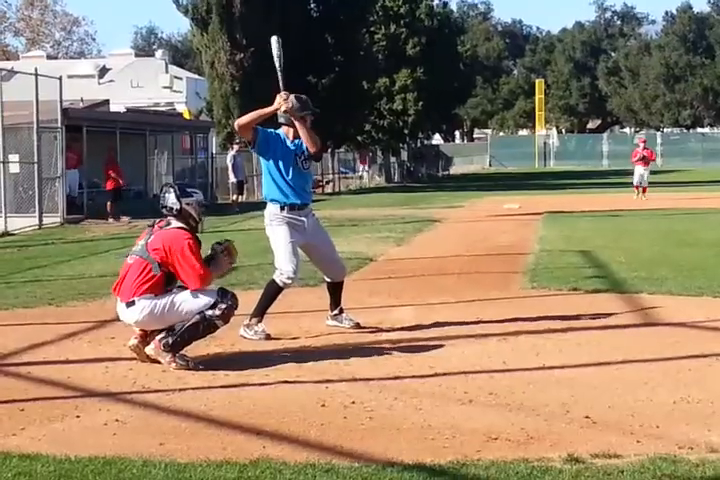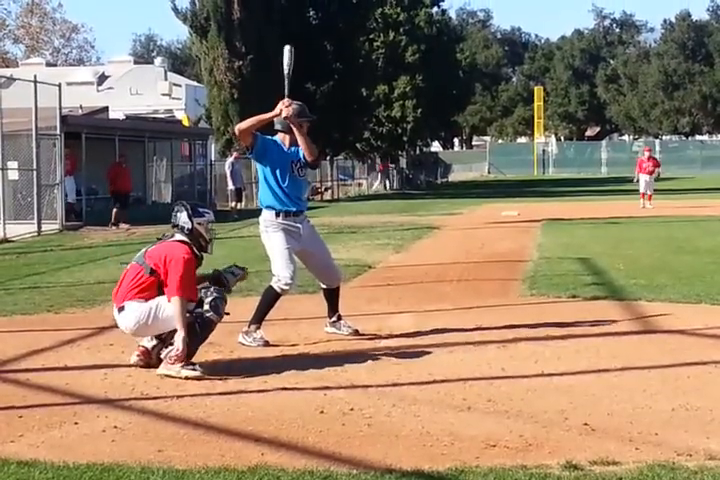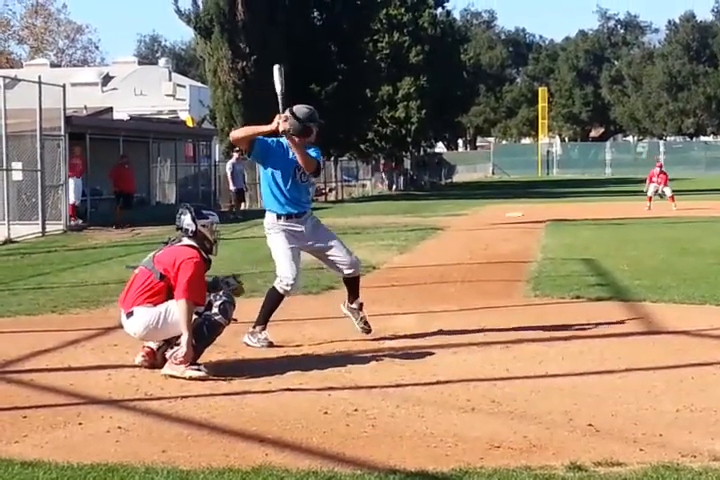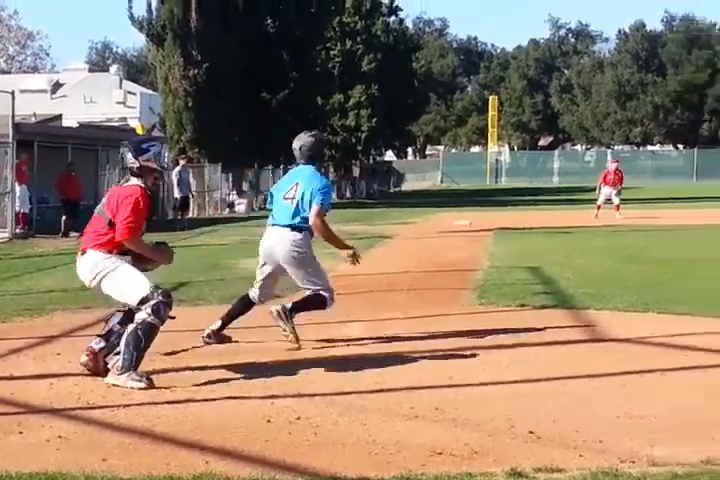
dt=1s
person 1, frame 1
left shoulder: (304, 143)
right shoulder: (269, 139)
left elbow: (315, 149)
right elbow: (240, 126)
left wrist: (294, 116)
right wrist: (273, 108)
left hip: (306, 215)
right hip: (280, 216)
left knee: (335, 267)
right knee: (287, 272)
left ankle: (335, 313)
right ankle: (252, 322)
person 1, frame 2
left shoulder: (300, 150)
right shoulder: (266, 145)
left elbow: (313, 158)
right elbow: (240, 130)
left wrist: (293, 124)
right wrist: (275, 113)
left hip: (301, 222)
right hip: (275, 222)
left knee: (330, 273)
right knee: (284, 278)
left ankle: (334, 319)
right ankle: (250, 329)
person 1, frame 3
left shoulder: (312, 152)
right shoulder: (269, 146)
left elbow: (311, 169)
right elbow: (235, 136)
left wrist: (290, 139)
right wrist: (270, 128)
left hip: (307, 222)
right hip: (278, 225)
left knee: (349, 263)
right knee: (287, 279)
left ankle: (353, 304)
right ankle: (256, 330)
person 1, frame 4
left shoulder: (285, 178)
right shoulder: (319, 181)
right elbow: (316, 222)
right wrist: (345, 247)
left hip: (270, 237)
right hip: (293, 242)
left knee: (259, 293)
right knee: (324, 298)
left ankle: (215, 330)
right ankle: (288, 312)
person 2, frame 1
left shoulder: (157, 228)
right shoulder: (181, 237)
right elbow: (201, 281)
left wrist: (211, 260)
right wrist: (221, 266)
left hip: (127, 303)
right hip: (144, 307)
left knee: (183, 295)
right knee: (226, 301)
left ankle: (144, 337)
right ankle: (165, 347)
person 2, frame 2
left shoulder: (169, 245)
right shoulder: (182, 253)
left elbow: (181, 281)
right elbow: (176, 297)
left wrist: (212, 278)
right wrist: (182, 335)
left hip: (127, 311)
right hip: (136, 314)
left knee: (193, 298)
right knee: (214, 298)
left ankle: (149, 350)
right ankle: (174, 361)
person 2, frame 3
left shoulder: (175, 249)
right shoulder: (192, 258)
right elbow: (184, 299)
left wrist: (209, 285)
right wrist: (187, 338)
right hip: (144, 320)
right knee: (223, 303)
left ankle: (155, 351)
right ankle: (179, 362)
person 2, frame 4
left shoulder: (123, 189)
right shoulder: (135, 193)
right elbow: (127, 238)
left wrist: (150, 252)
right wrist: (156, 254)
left hip: (94, 259)
right hip: (101, 260)
left knee: (141, 303)
right knee: (158, 301)
left ankle: (98, 353)
right ankle: (123, 370)
